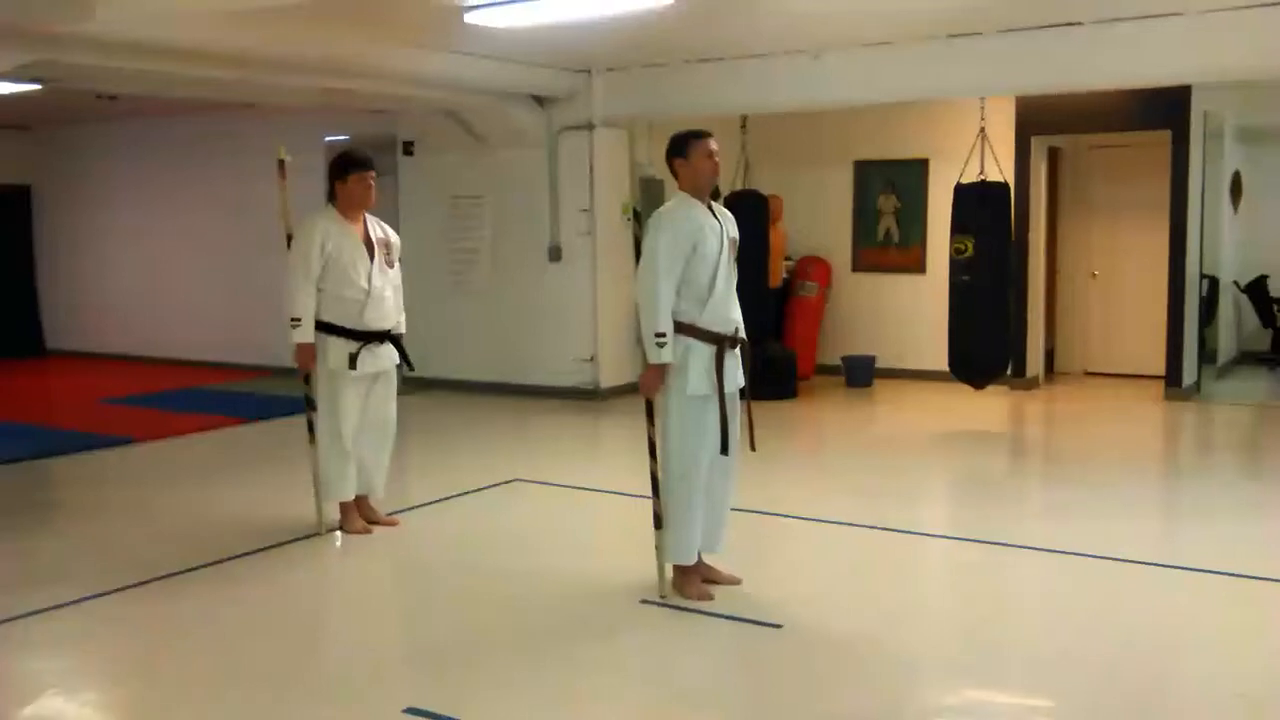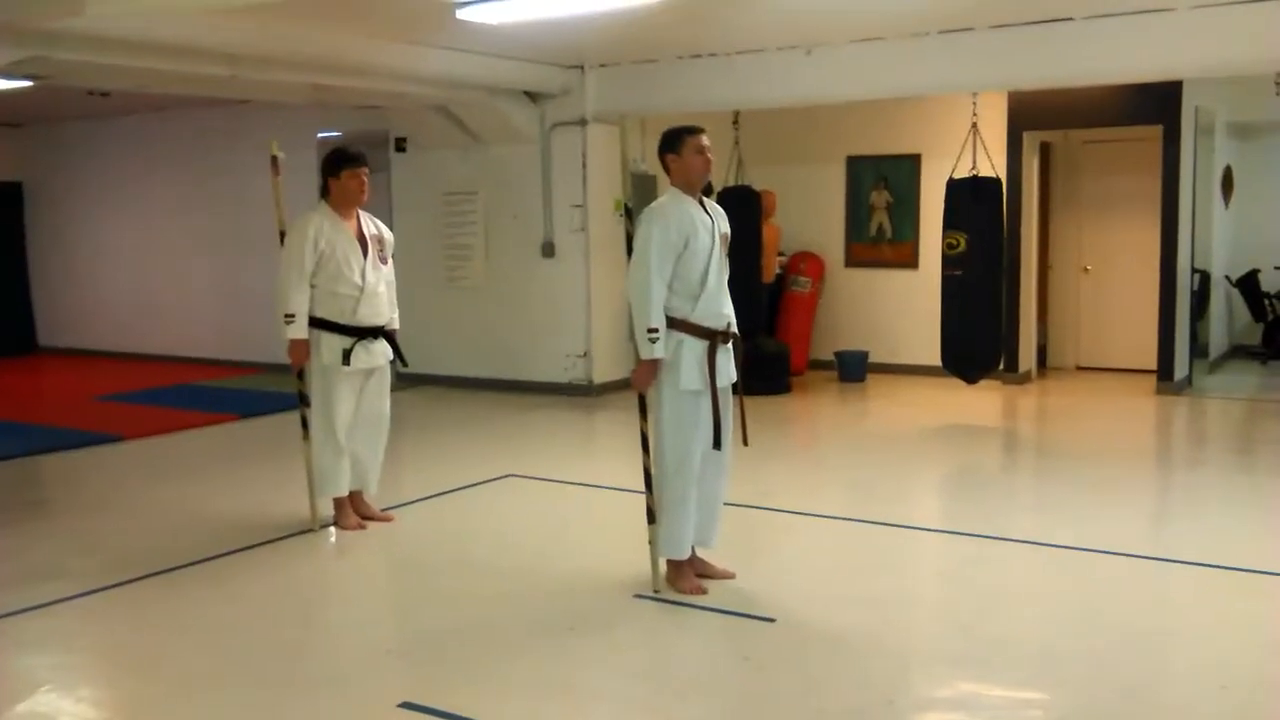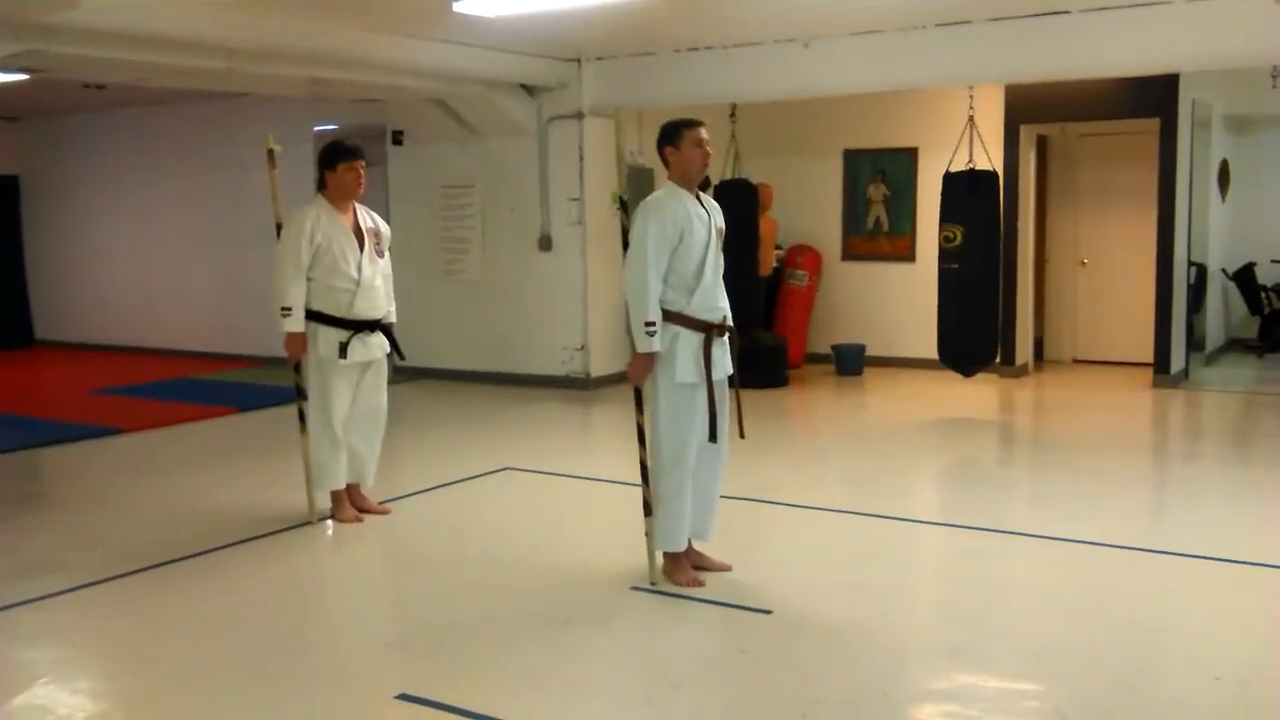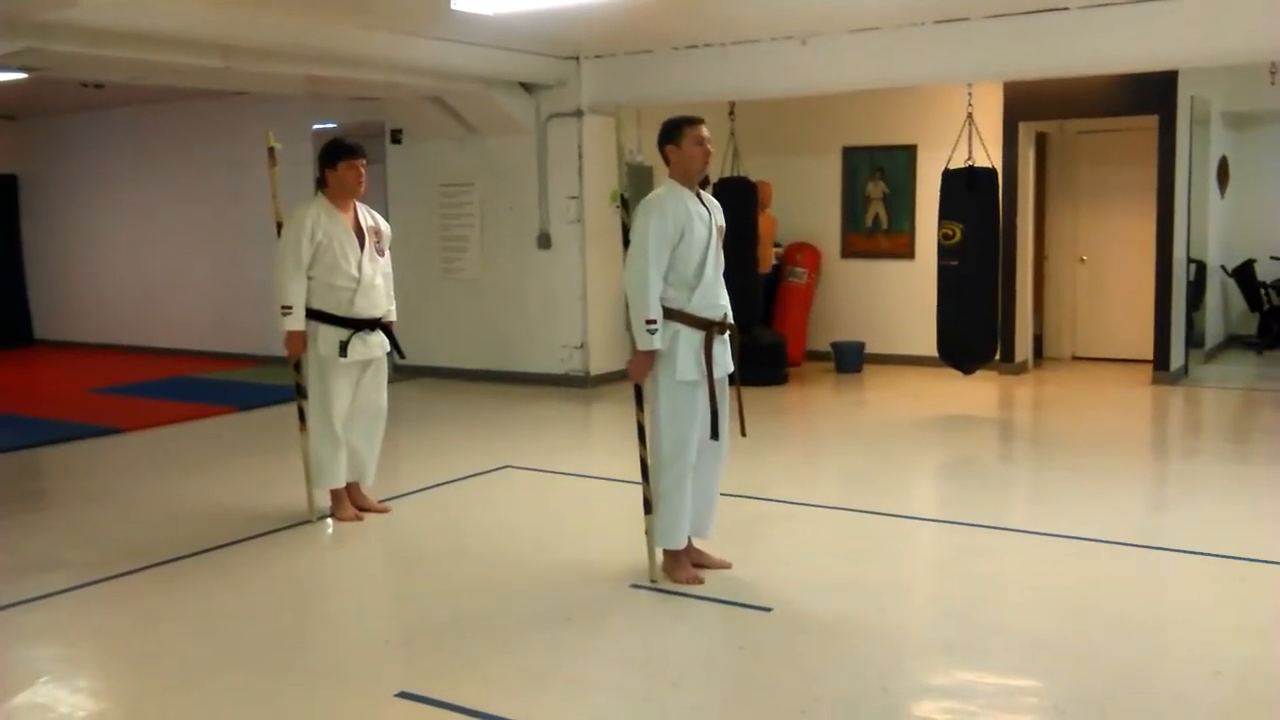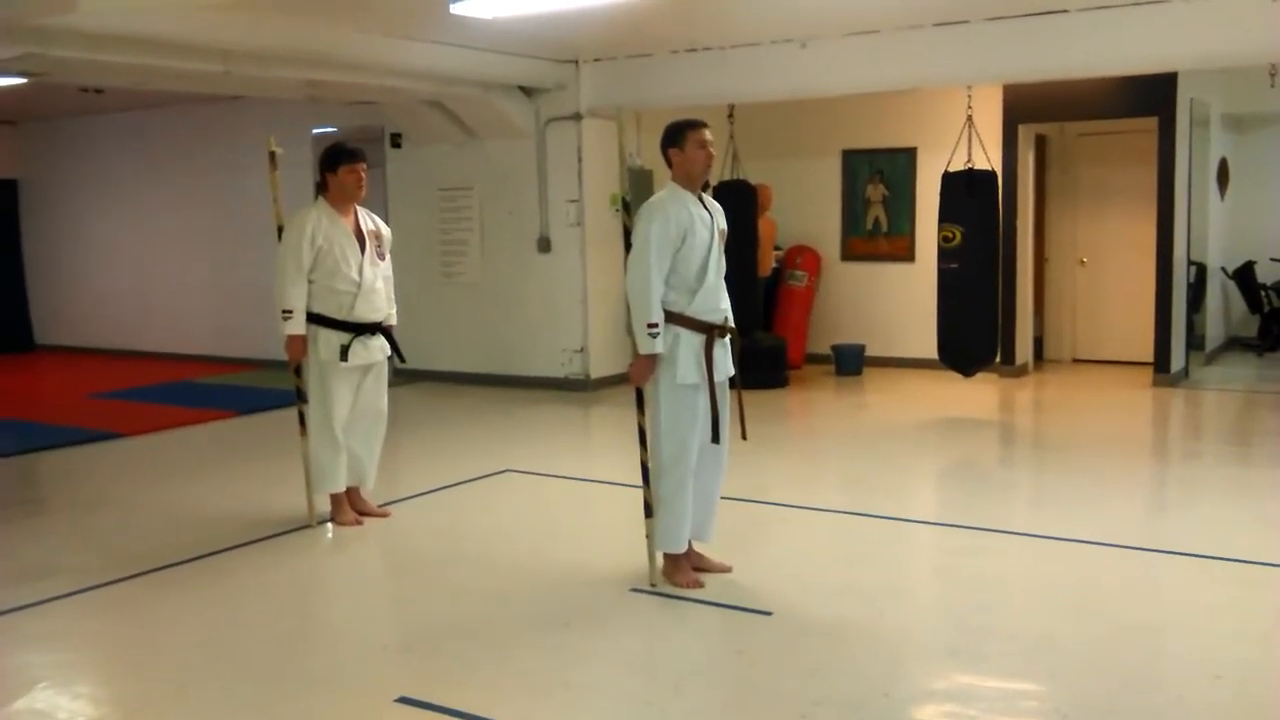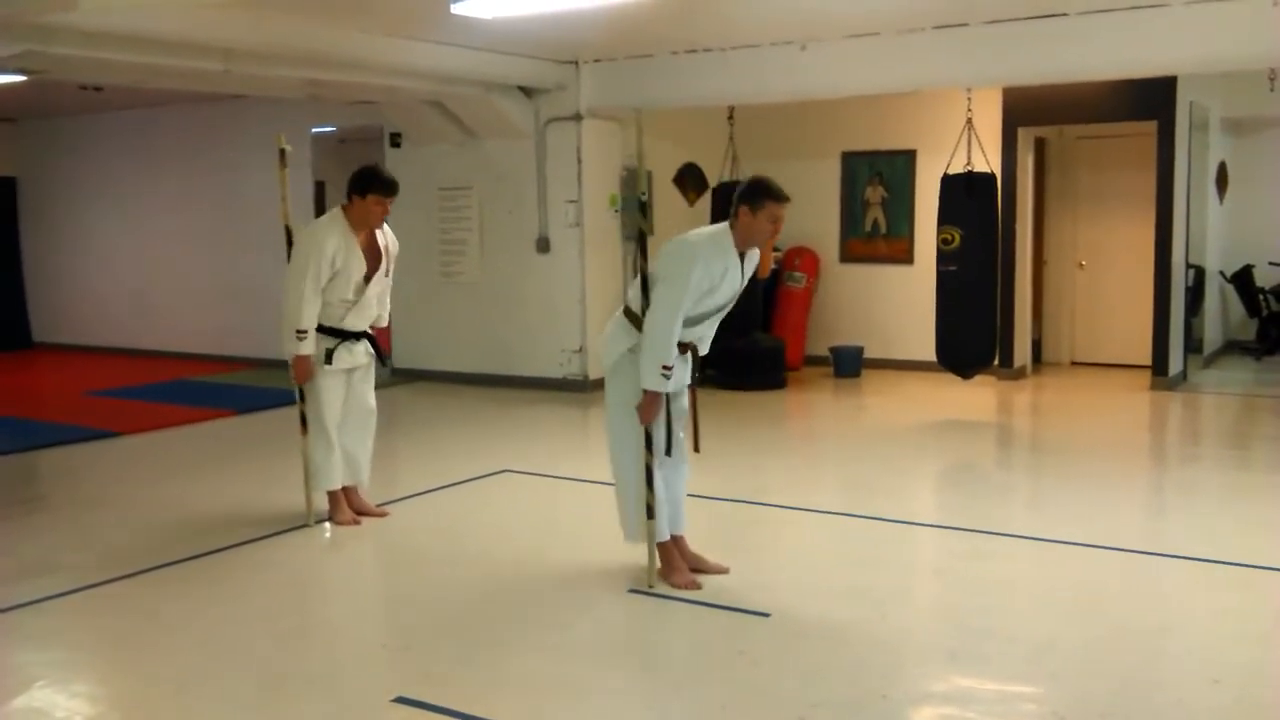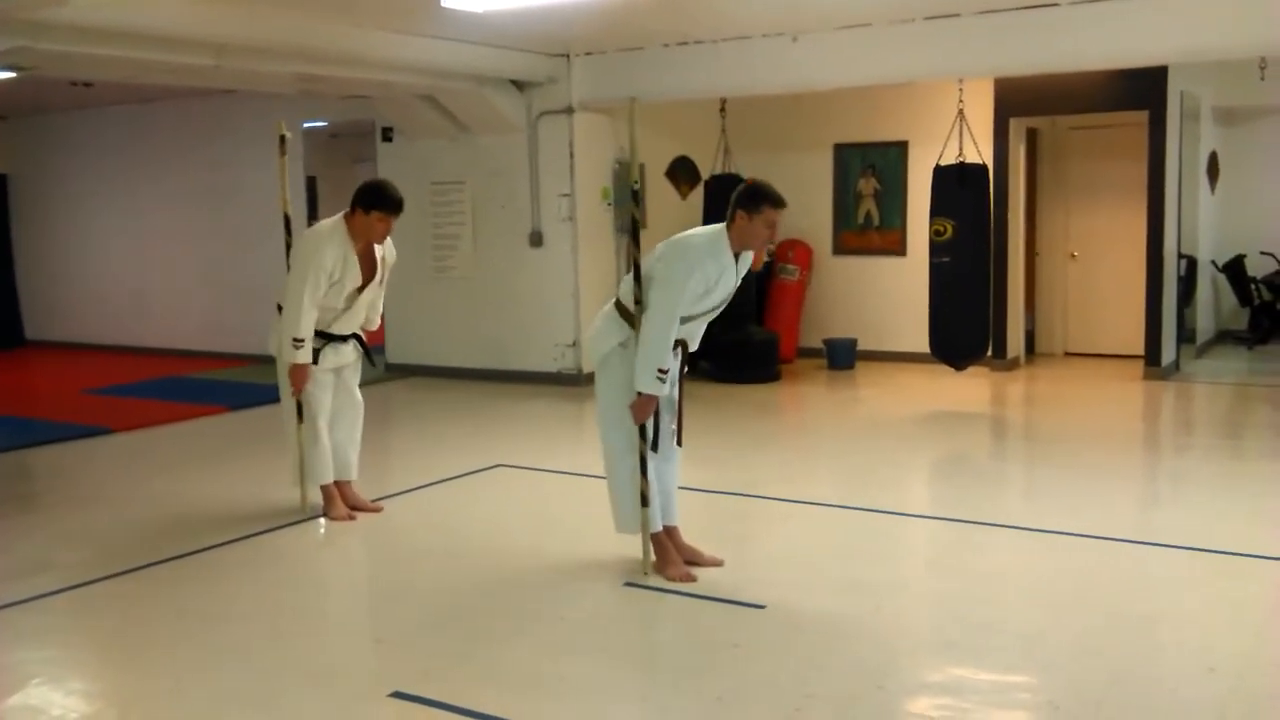
dt=0.7s
person 1, frame 1
left shoulder: (725, 219)
right shoulder: (671, 220)
right elbow: (654, 292)
left wrist: (737, 342)
right wrist: (656, 361)
left hip: (722, 355)
right hip: (688, 357)
left knee: (718, 460)
right knee: (687, 462)
left ankle: (698, 557)
right ankle: (682, 567)
person 1, frame 2
left shoulder: (717, 214)
right shoulder: (663, 216)
right elbow: (647, 288)
left wrist: (729, 338)
right wrist: (649, 356)
left hip: (715, 350)
right hip: (682, 351)
left knee: (712, 455)
right knee: (681, 457)
left ankle: (693, 552)
right ankle: (676, 561)
person 1, frame 3
left shoulder: (712, 209)
right shoulder: (658, 210)
right elbow: (642, 282)
left wrist: (724, 332)
right wrist: (645, 350)
left hip: (711, 343)
right hip: (677, 345)
left knee: (708, 448)
right knee: (676, 450)
left ankle: (689, 544)
right ankle: (672, 554)
person 1, frame 4
left shoulder: (712, 206)
right shoulder: (659, 207)
right elbow: (643, 280)
left wrist: (724, 330)
right wrist: (646, 347)
left hip: (712, 341)
right hip: (677, 343)
left knee: (708, 446)
right knee: (677, 448)
left ankle: (689, 542)
right ankle: (672, 551)
person 1, frame 5
left shoulder: (714, 210)
right shoulder: (661, 211)
right elbow: (643, 284)
right wrist: (646, 351)
left hip: (712, 344)
right hip: (677, 345)
left knee: (709, 450)
right knee: (676, 452)
left ankle: (688, 546)
right ankle: (673, 556)
person 1, frame 6
left shoulder: (750, 254)
right shoulder: (696, 253)
right elbow: (662, 322)
left wrist: (691, 356)
right wrist: (653, 391)
left hip: (675, 351)
right hip: (637, 347)
left knee: (671, 448)
right knee: (641, 450)
left ankle: (678, 545)
right ankle: (668, 555)
person 1, frame 7
left shoulder: (743, 256)
right shoulder: (693, 254)
right elbow: (658, 324)
left wrist: (682, 354)
right wrist: (648, 392)
left hip: (664, 346)
right hip: (627, 340)
left knee: (664, 442)
right knee: (633, 442)
left ankle: (674, 538)
right ankle: (662, 549)
person 2, frame 1
left shoulder: (385, 234)
right shoulder: (318, 231)
right elbow: (302, 287)
left wrist: (397, 334)
right wrist: (303, 340)
left hip: (380, 347)
right hip: (339, 347)
left knee: (378, 426)
right knee: (339, 427)
left ankle: (366, 502)
right ankle: (347, 509)
person 2, frame 2
left shoulder: (378, 230)
right shoulder: (311, 227)
right elbow: (295, 284)
left wrist: (392, 328)
right wrist: (297, 336)
left hip: (374, 343)
right hip: (333, 343)
left knee: (372, 422)
right knee: (333, 423)
left ankle: (360, 497)
right ankle: (341, 504)
person 2, frame 3
left shoulder: (375, 224)
right shoulder: (308, 221)
right elbow: (291, 277)
left wrist: (389, 321)
right wrist: (294, 329)
left hip: (371, 336)
right hip: (329, 336)
left knee: (369, 414)
right knee: (330, 416)
left ankle: (357, 490)
right ankle: (338, 497)
person 2, frame 4
left shoulder: (375, 222)
right shoulder: (308, 219)
right elbow: (292, 276)
left wrist: (389, 318)
right wrist: (294, 328)
left hip: (370, 335)
right hip: (329, 335)
left knee: (368, 412)
right knee: (329, 414)
left ankle: (356, 488)
right ankle: (338, 496)
person 2, frame 5
left shoulder: (376, 226)
right shoulder: (308, 224)
right elbow: (292, 280)
left wrist: (389, 323)
right wrist: (295, 333)
left hip: (371, 339)
right hip: (330, 339)
left knee: (369, 417)
right knee: (330, 418)
left ankle: (357, 492)
right ankle: (338, 500)
person 2, frame 6
left shoulder: (385, 237)
right shoulder: (322, 237)
right elbow: (303, 297)
left wrist: (378, 326)
right wrist: (302, 352)
left hip: (358, 342)
right hip: (322, 342)
left knee: (360, 414)
right knee: (325, 418)
left ankle: (353, 492)
right ankle: (335, 499)
person 2, frame 7
left shoulder: (383, 248)
right shoulder: (321, 244)
right elbow: (301, 305)
left wrist: (368, 329)
right wrist: (299, 361)
left hip: (345, 341)
right hip: (309, 341)
left knee: (348, 411)
right knee: (314, 415)
left ankle: (346, 488)
right ankle: (329, 495)
